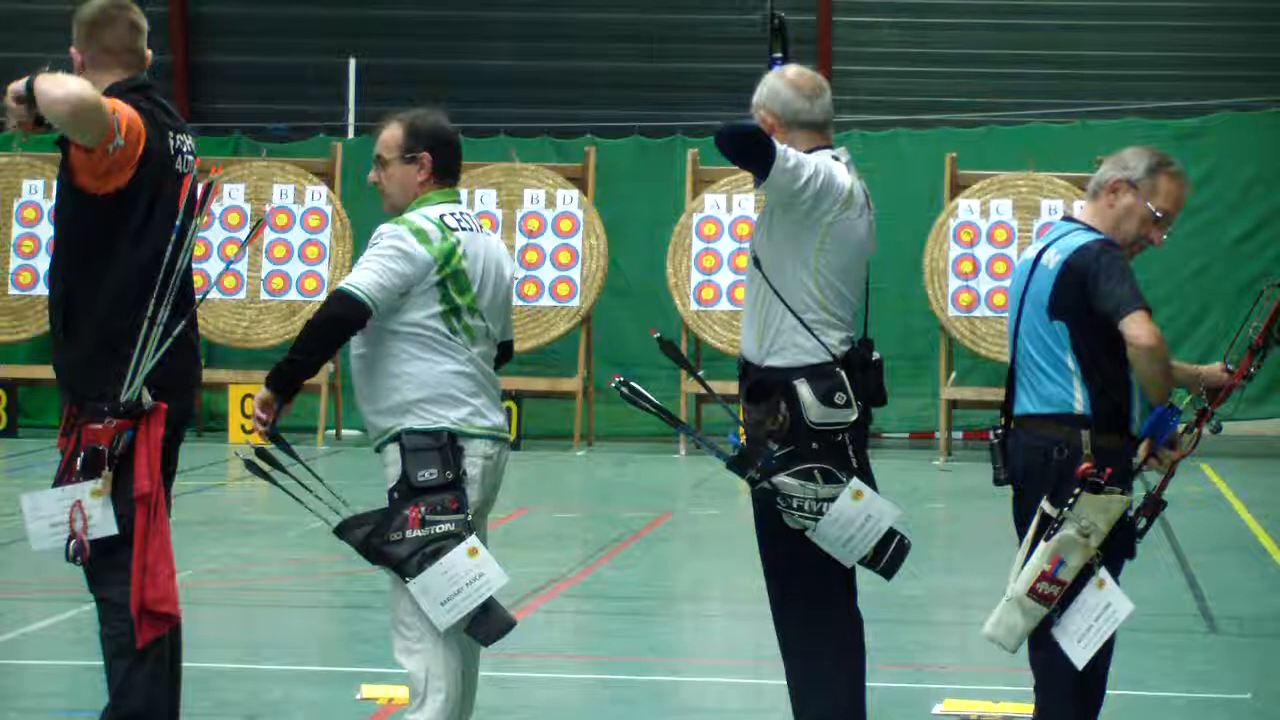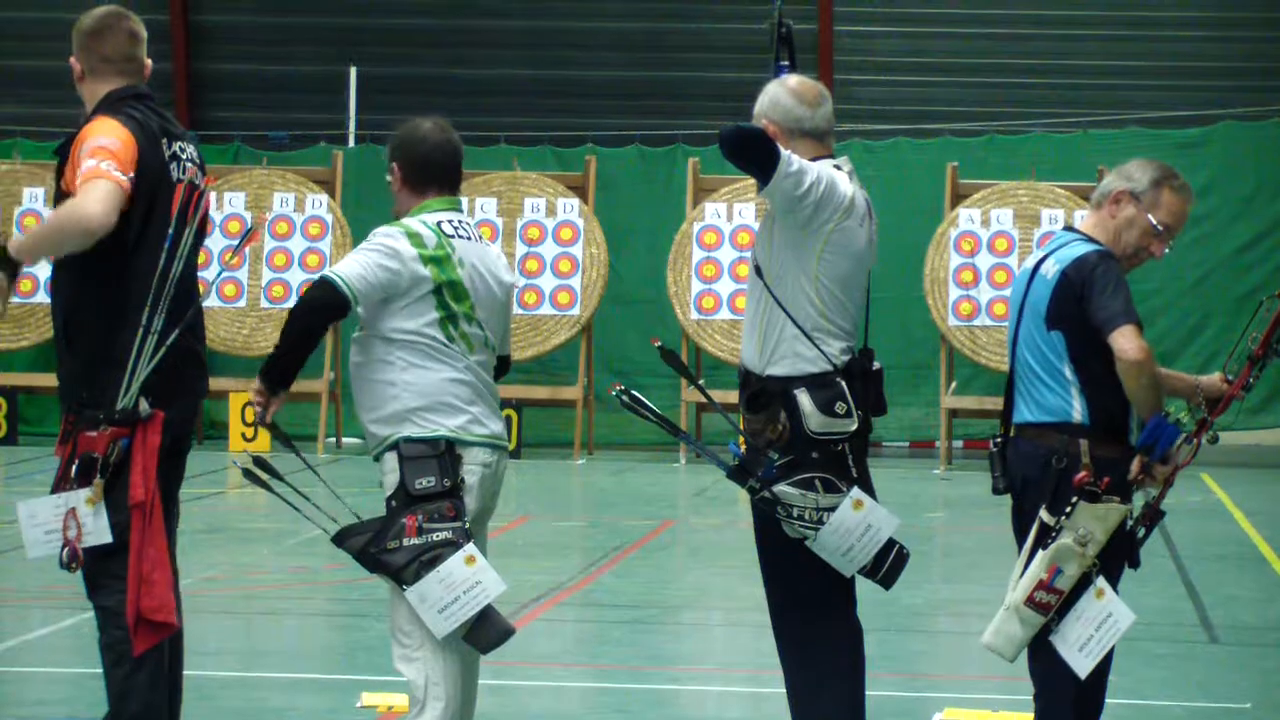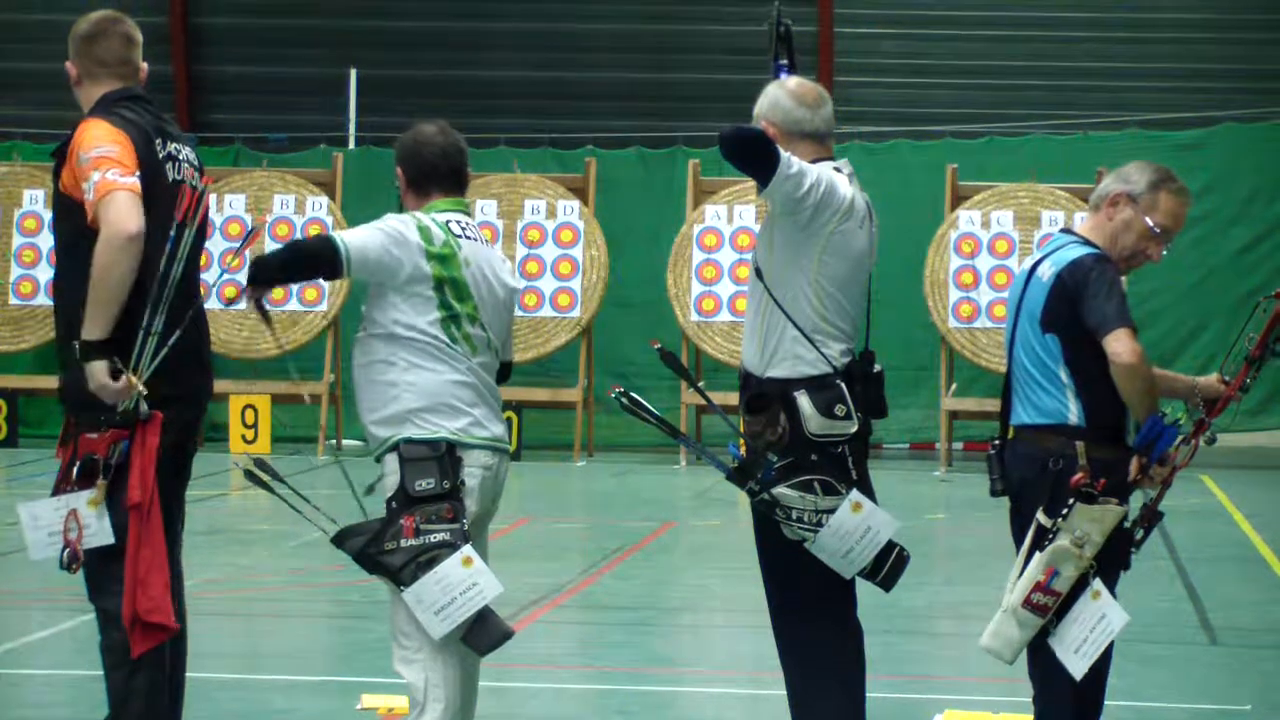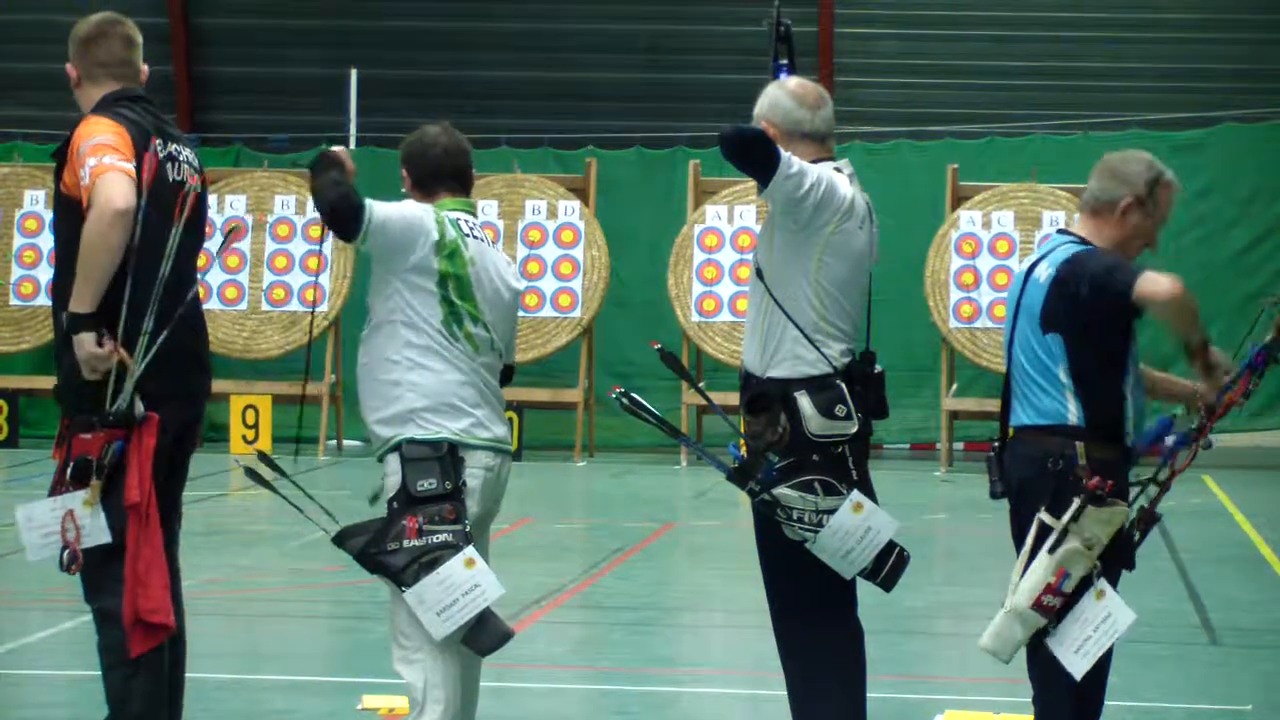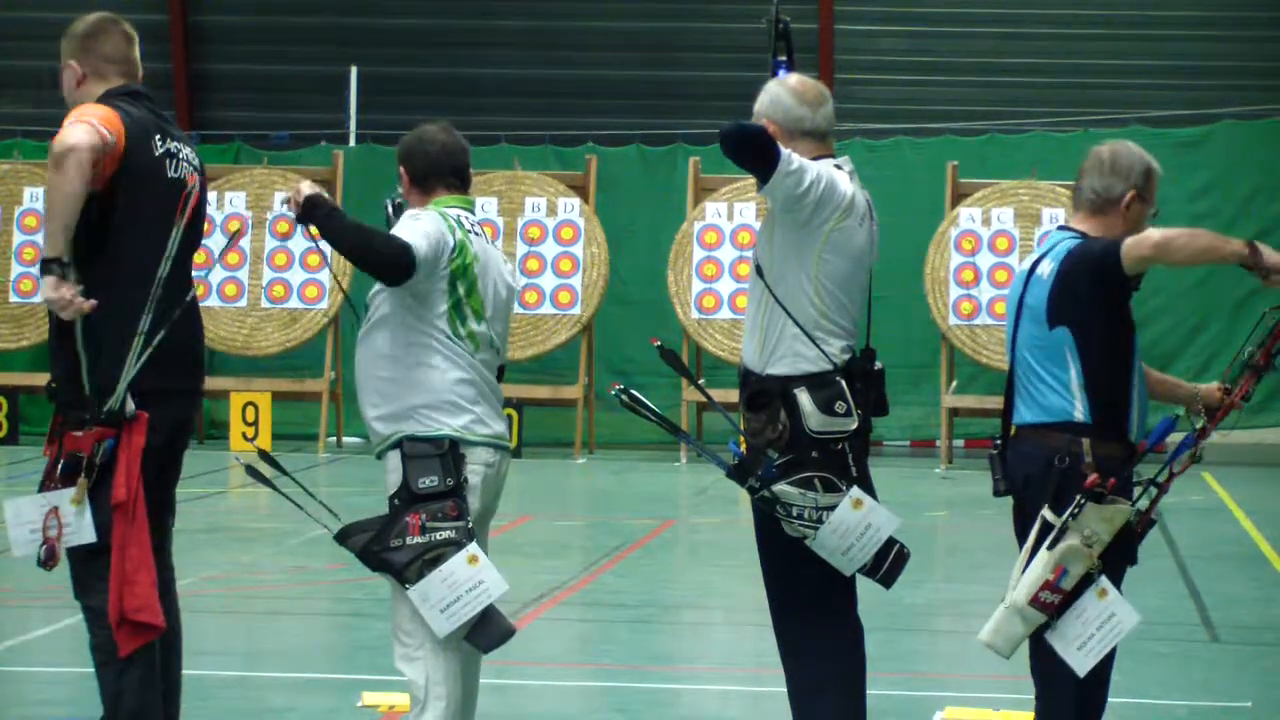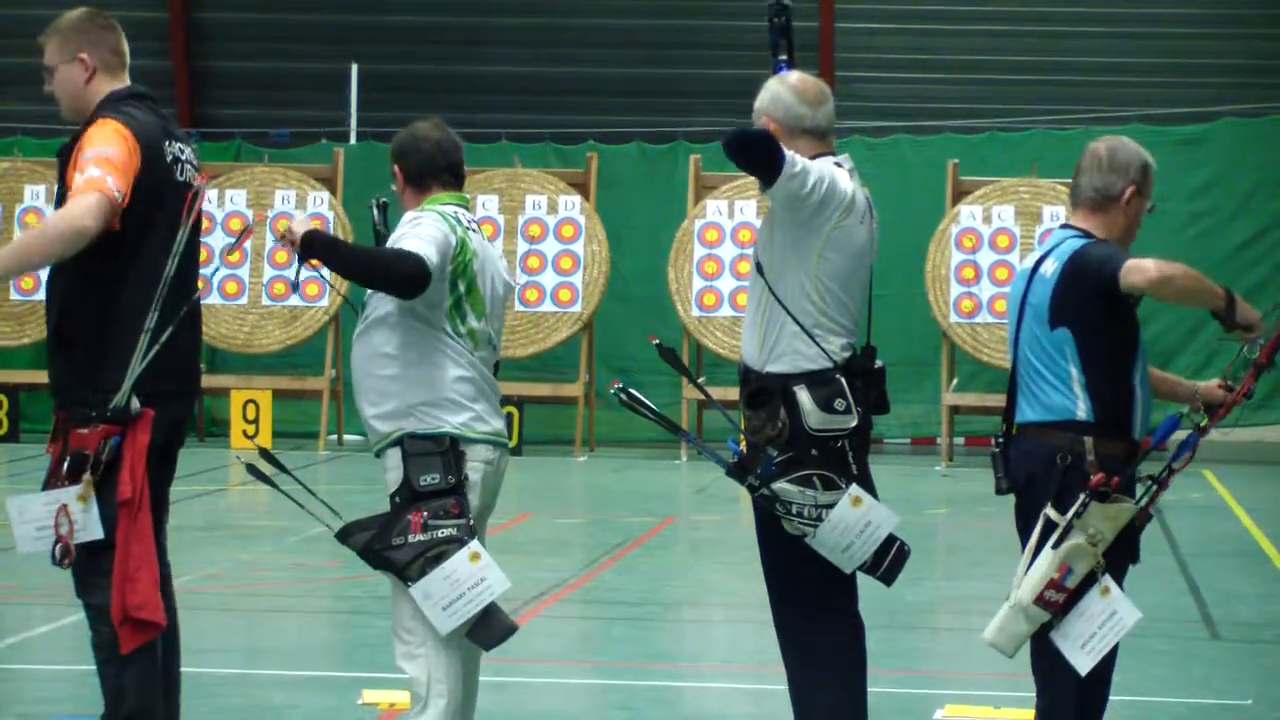
dt=0.4s
person 1, frame 1
left shoulder: (119, 124)
right shoulder: (167, 126)
left elbow: (74, 99)
left hip: (117, 377)
right hip: (157, 371)
left knee: (119, 561)
right knee: (140, 552)
person 1, frame 2
left shoulder: (110, 132)
right shoulder: (174, 138)
left elbow: (91, 215)
left hip: (119, 386)
right hip: (167, 379)
left knee: (119, 568)
right knee: (147, 560)
person 1, frame 3
left shoulder: (100, 134)
right shoulder: (174, 142)
left elbow: (123, 230)
left wrist: (92, 345)
left hip: (125, 389)
right hip: (177, 380)
left knee: (121, 572)
right knee: (155, 563)
person 1, frame 4
left shoulder: (100, 131)
right shoulder: (176, 143)
left elbow: (114, 208)
left wrist: (80, 318)
left hip: (119, 388)
right hip: (174, 381)
left knee: (117, 573)
right knee: (152, 564)
person 1, frame 5
left shoulder: (100, 118)
right shoulder: (179, 145)
left elbow: (72, 149)
left wrist: (54, 262)
left hip: (114, 387)
right hip: (168, 380)
left knee: (109, 571)
right knee: (147, 562)
person 1, frame 6
left shoulder: (114, 131)
right shoulder: (170, 138)
left elbow: (80, 219)
left hip: (113, 389)
right hip: (158, 383)
left knee: (110, 571)
right knee: (140, 563)
person 2, frame 1
left shoulder: (817, 179)
right shoulder: (839, 181)
left elbow: (734, 140)
left wrist: (763, 133)
left hip: (801, 409)
right hip: (811, 401)
left knee: (813, 589)
right knee: (809, 584)
person 2, frame 2
left shoulder: (816, 188)
right shoulder: (841, 190)
left elbow: (736, 143)
left wrist: (765, 137)
left hip: (802, 417)
right hip: (811, 408)
left knee: (812, 598)
right knee: (808, 593)
person 2, frame 3
left shoulder: (816, 190)
right shoulder: (842, 192)
left elbow: (737, 142)
left wrist: (765, 141)
left hip: (803, 421)
right hip: (816, 411)
left knee: (812, 601)
right knee: (809, 596)
person 2, frame 4
left shoulder: (817, 192)
right shoulder: (843, 192)
left elbow: (738, 143)
left wrist: (763, 136)
left hip: (803, 421)
right hip: (815, 411)
left knee: (812, 601)
right knee: (812, 598)
person 2, frame 5
left shoulder: (818, 189)
right shoulder: (844, 190)
left elbow: (739, 139)
left wrist: (762, 137)
left hip: (804, 421)
right hip: (816, 410)
left knee: (813, 599)
right knee: (811, 595)
person 2, frame 6
left shoulder: (819, 188)
right shoulder: (841, 186)
left elbow: (742, 145)
left wrist: (766, 140)
left hip: (803, 418)
right hip: (813, 408)
left knee: (813, 595)
right knee: (811, 592)
person 3, frame 1
left shoulder: (410, 234)
right shoulder: (488, 243)
left elbow: (340, 315)
left wrist: (278, 386)
right hip: (477, 441)
left knee: (425, 611)
person 3, frame 2
left shoulder: (403, 241)
right shoulder: (490, 253)
left elbow: (319, 303)
left wrist: (272, 378)
right hip: (477, 452)
left knee: (424, 622)
person 3, frame 3
left shoulder: (409, 235)
right shoulder: (494, 258)
left elbow: (317, 255)
left wrist: (259, 271)
right hip: (479, 452)
left knee: (425, 626)
person 3, frame 4
left shoulder: (420, 227)
right shoulder: (498, 259)
left elbow: (340, 208)
left wrist: (331, 163)
right hip: (479, 452)
left knee: (425, 624)
person 3, frame 5
left shoulder: (433, 226)
right shoulder: (490, 254)
left elbow: (391, 258)
left wrist: (315, 206)
right hip: (473, 447)
left knee: (426, 619)
person 3, frame 6
left shoulder: (431, 223)
right shoulder: (484, 247)
left elbow: (407, 274)
left wrist: (314, 241)
right hip: (469, 444)
left knee: (426, 615)
person 4, frame 1
left shoulder: (1045, 248)
right shoulder: (1095, 254)
right elbow: (1143, 340)
left wrist: (1195, 376)
right wrist: (1164, 413)
left hip: (1042, 450)
right hip: (1079, 458)
left knee: (1059, 603)
person 4, frame 2
left shoulder: (1048, 257)
right shoulder: (1093, 265)
right elbow: (1131, 354)
left wrist: (1194, 388)
left hip: (1041, 459)
right hip: (1077, 467)
left knee: (1058, 613)
person 4, frame 3
left shoulder: (1049, 259)
right shoulder: (1089, 267)
right elbow: (1125, 358)
left wrist: (1193, 388)
left hip: (1042, 461)
right hip: (1075, 470)
left knee: (1057, 614)
person 4, frame 4
left shoulder: (1049, 260)
right shoulder: (1086, 267)
right elbow: (1165, 292)
left wrist: (1190, 389)
right wrist: (1201, 350)
left hip: (1046, 463)
right hip: (1074, 470)
left knee: (1060, 615)
person 4, frame 5
left shoulder: (1053, 259)
right shoulder: (1084, 261)
right elbow: (1156, 244)
left wrist: (1192, 395)
left hip: (1051, 462)
right hip: (1077, 468)
left knee: (1065, 612)
person 4, frame 6
left shoulder: (1051, 258)
right shoulder: (1086, 261)
right elbow: (1152, 275)
left wrist: (1193, 392)
right wrist: (1229, 304)
left hip: (1052, 460)
right hip: (1080, 467)
left knee: (1069, 614)
